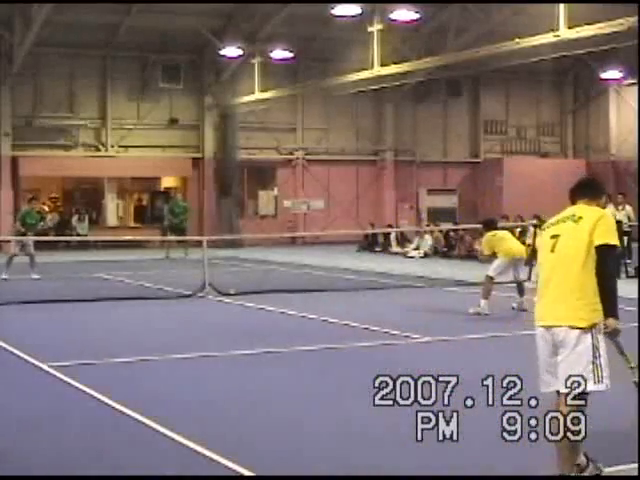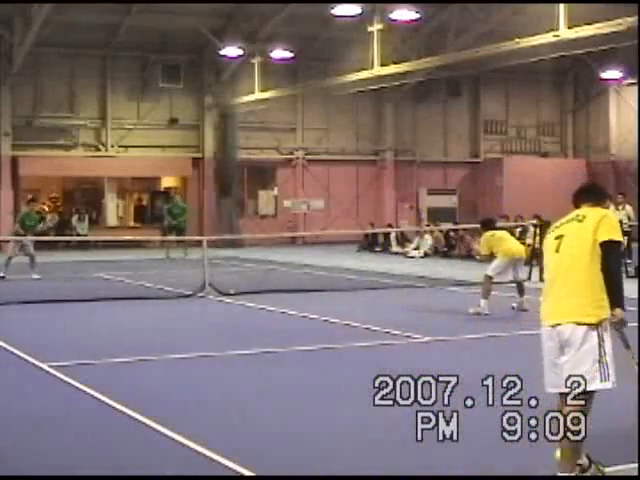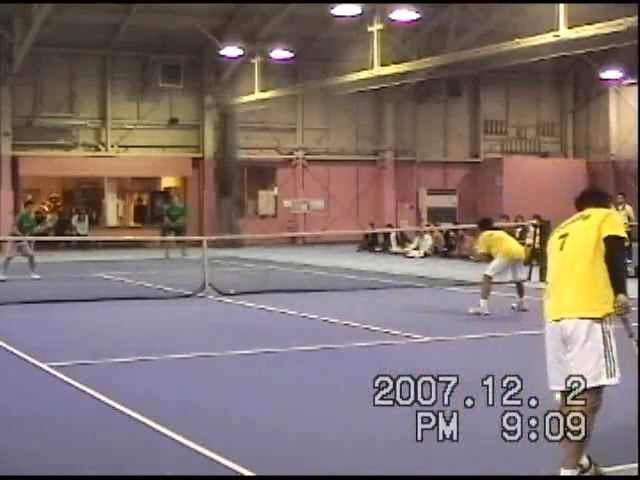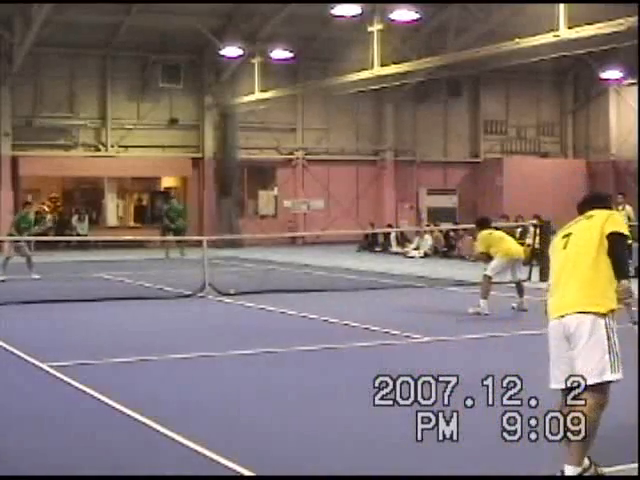
dt=0.1s
person 1, frame 1
left shoulder: (549, 225)
right shoulder: (600, 217)
right elbow: (605, 268)
right wrist: (611, 313)
left hip: (545, 319)
right hip: (579, 319)
left knee: (564, 397)
right knee: (572, 401)
left ankle: (576, 462)
right ankle: (567, 470)
person 1, frame 2
left shoulder: (555, 229)
right shoulder: (604, 217)
right elbow: (610, 261)
right wrist: (617, 304)
left hip: (551, 318)
right hip: (584, 317)
left knee: (568, 397)
right knee: (579, 401)
left ankle: (578, 462)
right ankle: (568, 470)
person 1, frame 3
left shoulder: (559, 230)
right shoulder: (608, 216)
right elbow: (614, 254)
right wrist: (620, 292)
left hip: (555, 315)
right hip: (588, 314)
left knee: (570, 396)
right knee: (587, 397)
left ankle: (578, 462)
right ankle: (570, 470)
person 1, frame 4
left shoulder: (562, 234)
right shoulder: (610, 217)
right elbow: (616, 245)
right wrist: (623, 280)
left hip: (558, 314)
right hip: (591, 311)
left knee: (571, 394)
right knee: (595, 394)
left ankle: (579, 463)
right ankle: (572, 470)
